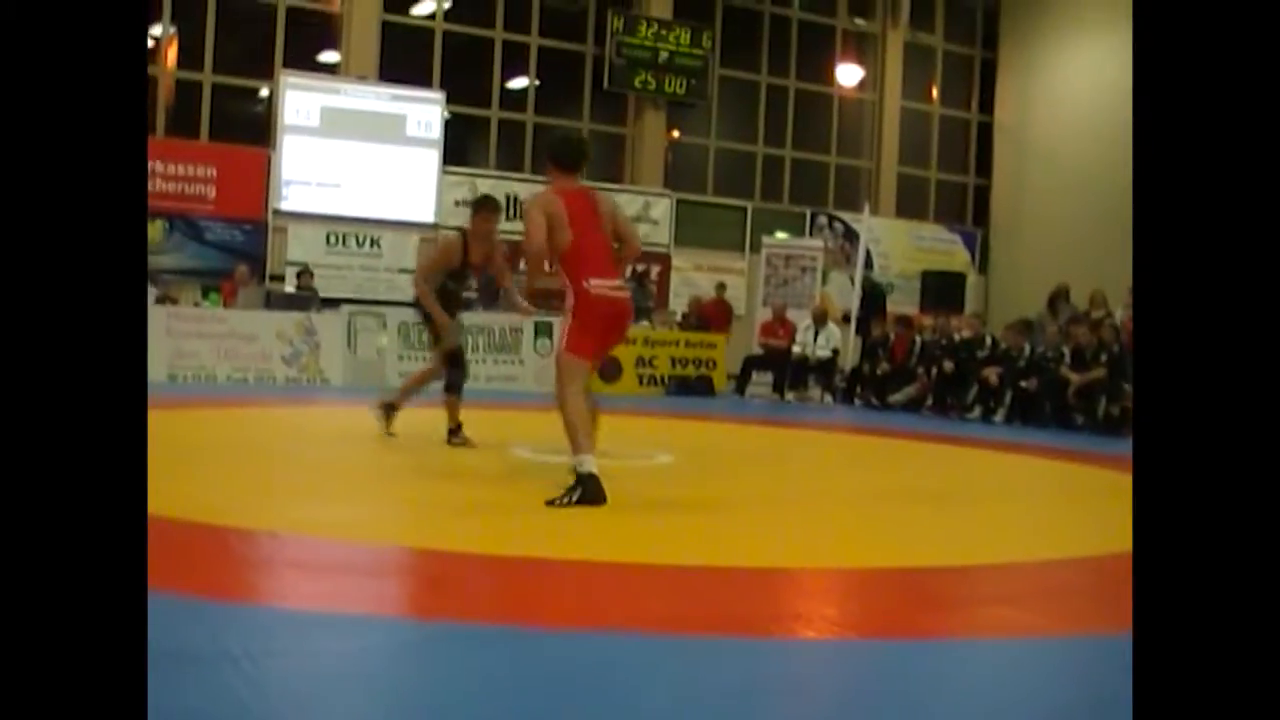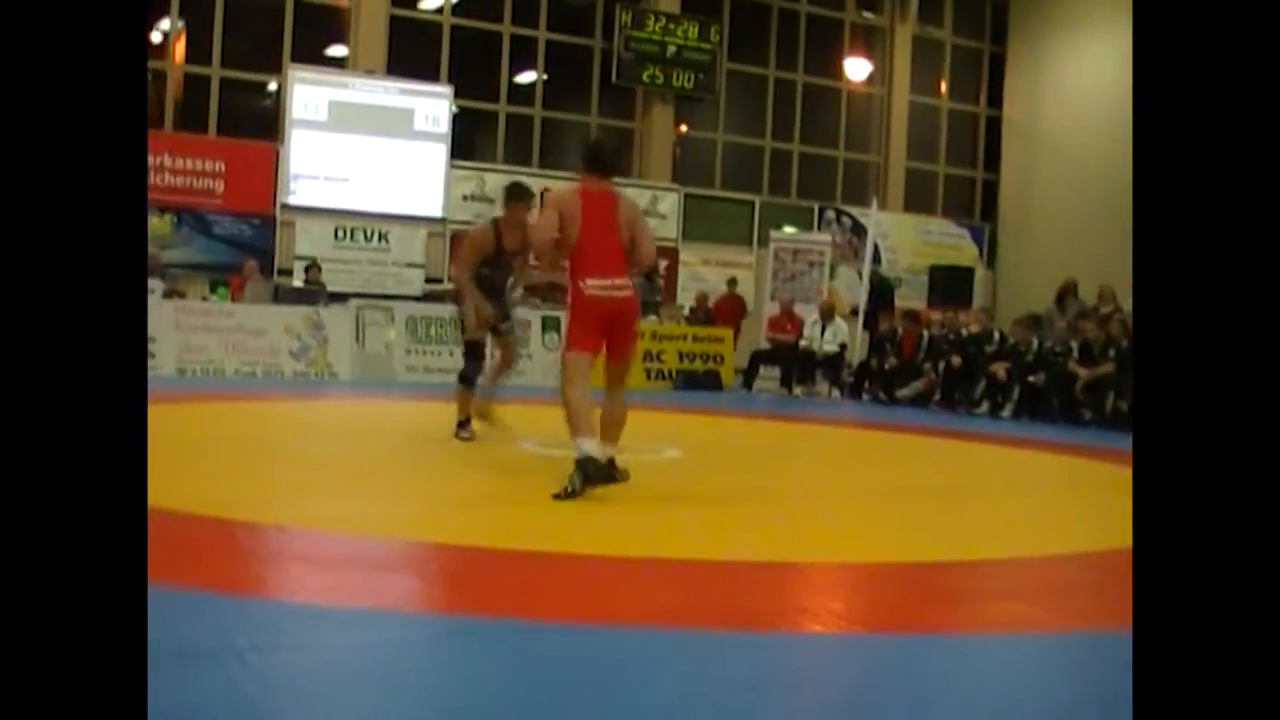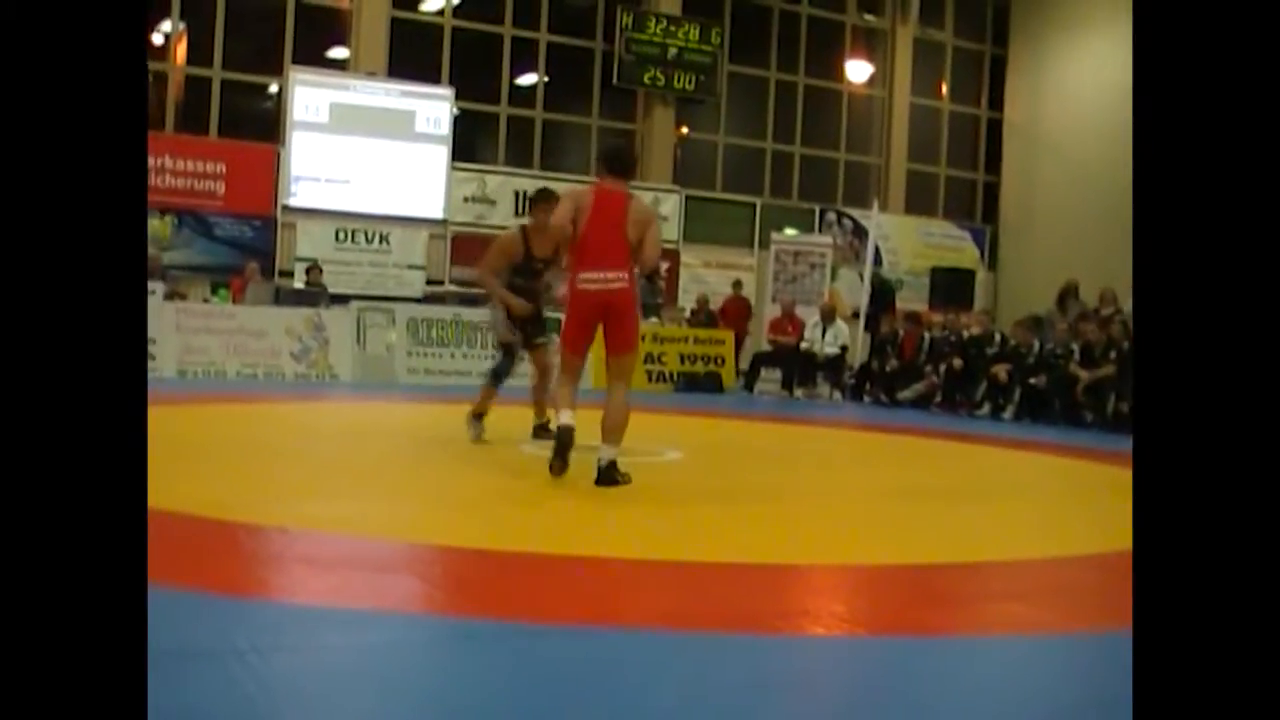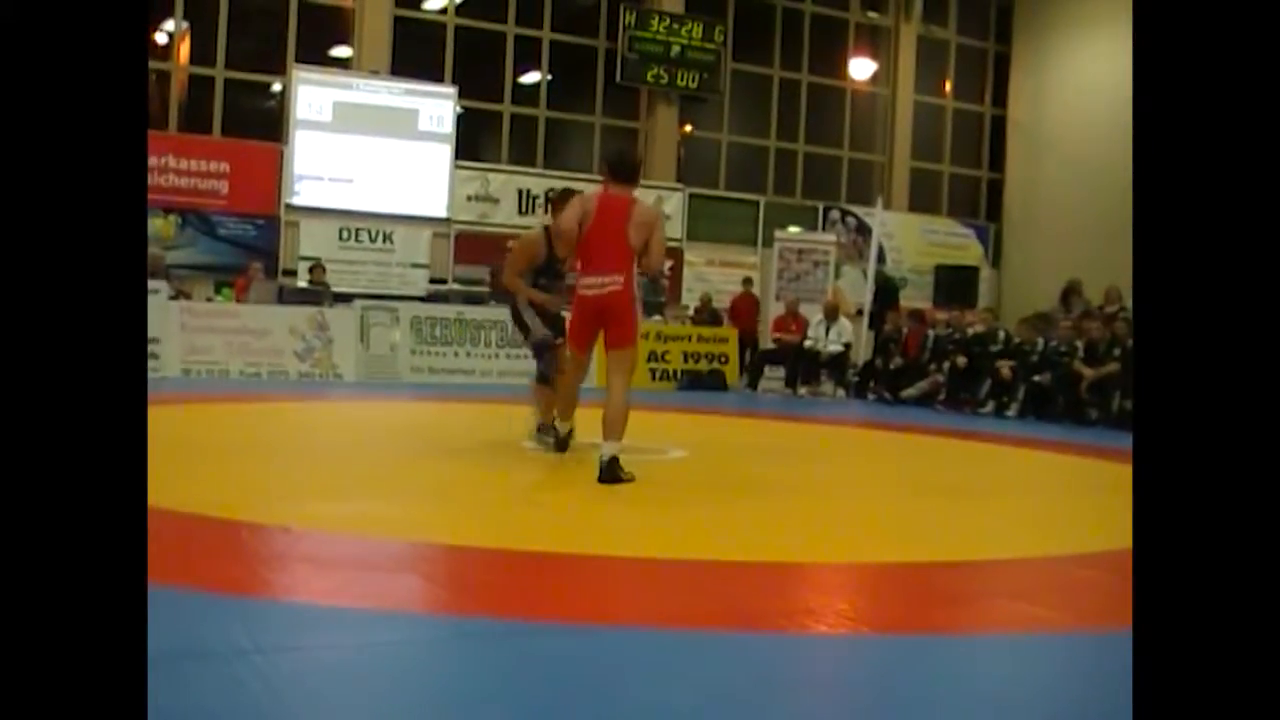
dt=0.2s
person 1, frame 1
left shoulder: (540, 201)
right shoulder: (603, 201)
left elbow: (536, 249)
right elbow: (634, 247)
left wrist: (531, 275)
left hip: (586, 300)
right hip: (619, 299)
left knee: (569, 390)
right knee: (577, 380)
left ankle: (588, 481)
right ankle: (586, 462)
person 1, frame 2
left shoulder: (560, 199)
right shoulder: (629, 207)
left elbow: (542, 244)
right elbow: (647, 258)
left wrist: (562, 248)
left hip: (587, 297)
right hip: (625, 298)
left knee: (573, 384)
right knee: (616, 386)
left ankle: (588, 462)
right ankle: (606, 461)
person 1, frame 3
left shoulder: (577, 197)
right shoulder: (644, 211)
left elbow: (558, 227)
right elbow: (650, 261)
left wrist: (577, 247)
left hip: (583, 291)
right hip: (621, 291)
left knee: (568, 375)
right knee: (619, 383)
left ankle: (564, 428)
right ankle: (607, 464)
person 1, frame 4
left shoulder: (585, 202)
right shoulder: (650, 214)
left elbow: (564, 228)
right elbow: (654, 267)
left wrist: (581, 250)
left hip: (586, 293)
right hip: (620, 294)
left knee: (576, 369)
right knee: (618, 381)
left ankle: (562, 432)
right ankle: (609, 461)
person 2, frame 1
left shoulder: (493, 247)
right shoulder: (451, 244)
left elbow: (502, 275)
right elbow: (420, 279)
left wrist: (518, 301)
right wrist: (438, 315)
left hip: (452, 303)
right hip: (434, 304)
left knee: (442, 366)
right knee: (456, 363)
left ankle: (392, 404)
right ankle: (454, 429)
person 2, frame 2
left shoulder: (527, 234)
right shoulder: (484, 233)
right elbow: (459, 270)
left wrist: (514, 289)
right wrist: (479, 303)
left hip: (497, 295)
right hip: (472, 294)
left knee: (510, 353)
right knee: (475, 357)
left ankle: (484, 403)
right ankle: (463, 421)
person 2, frame 3
left shoulder: (558, 241)
right shoulder: (512, 240)
left elbow: (553, 271)
right elbow: (484, 274)
right wrist: (510, 299)
left hip: (531, 305)
right hip: (505, 303)
left knee: (544, 366)
right knee: (510, 357)
left ankle: (541, 424)
right ankle: (477, 414)
person 2, frame 4
right shoulder: (535, 240)
right elbow: (508, 276)
right wrist: (540, 296)
left hip: (550, 304)
right hip: (526, 302)
left knee: (561, 363)
right knee: (547, 354)
left ankle: (546, 422)
right ankle: (543, 424)
